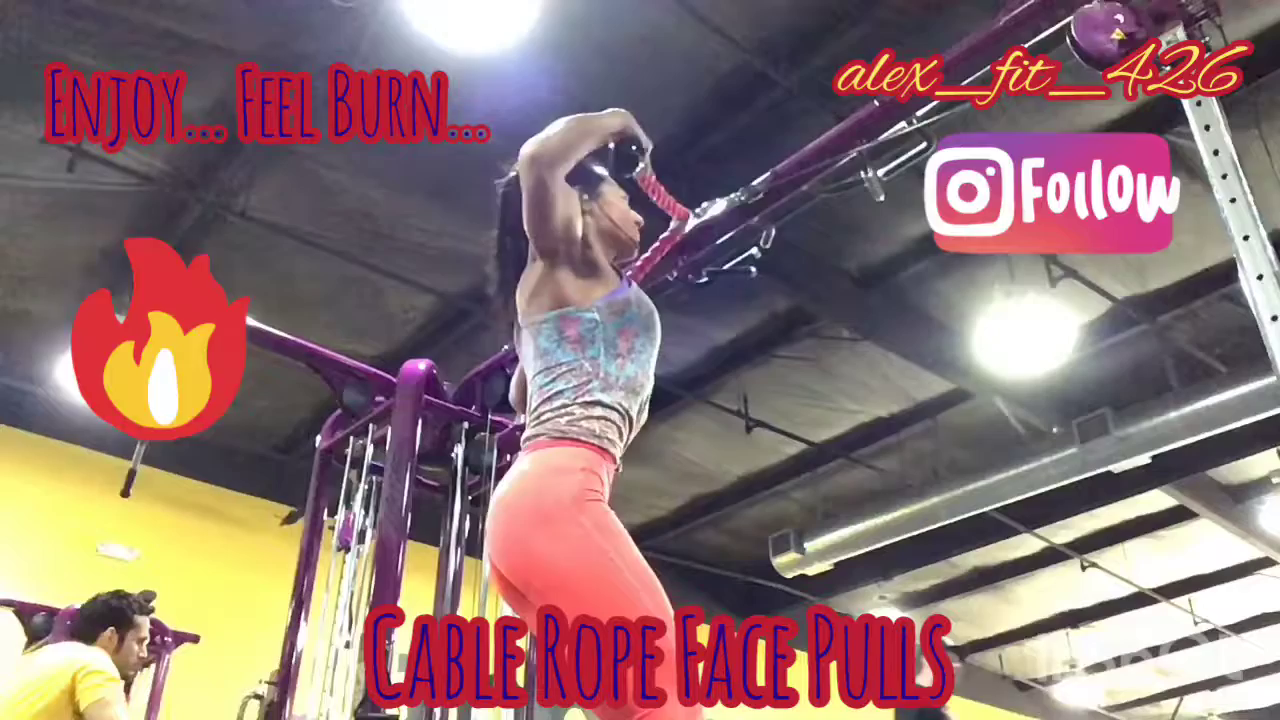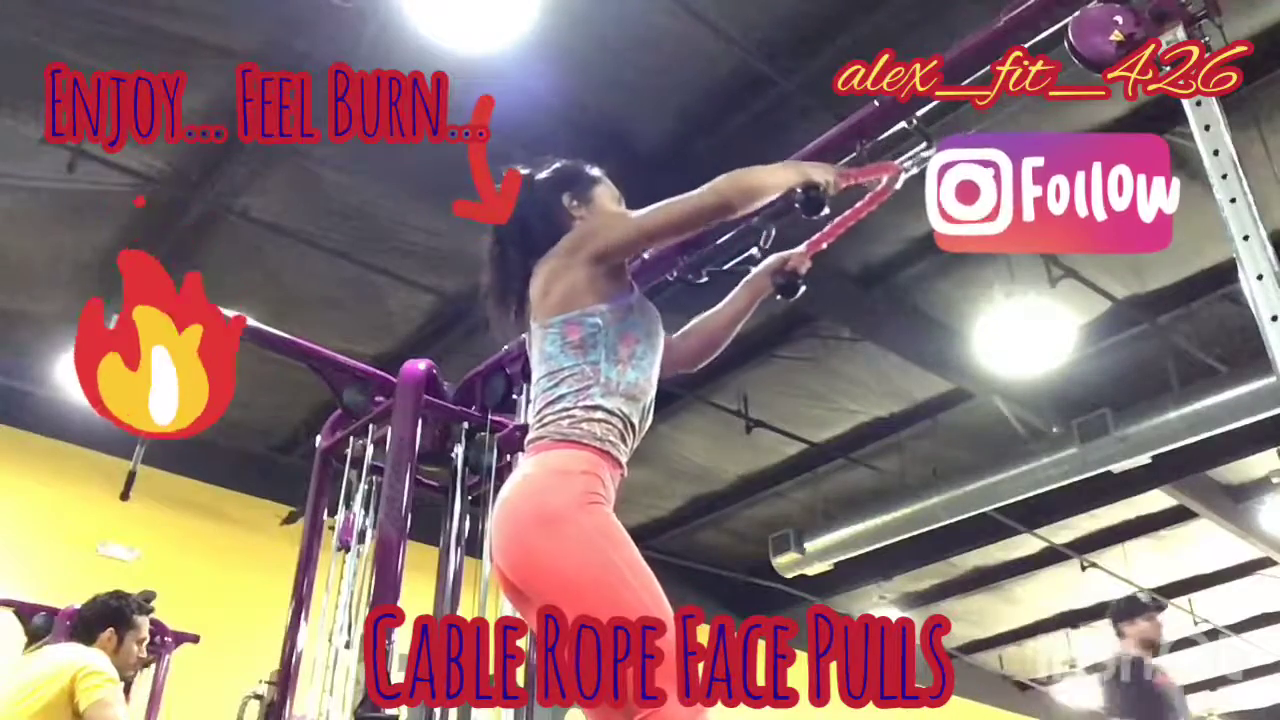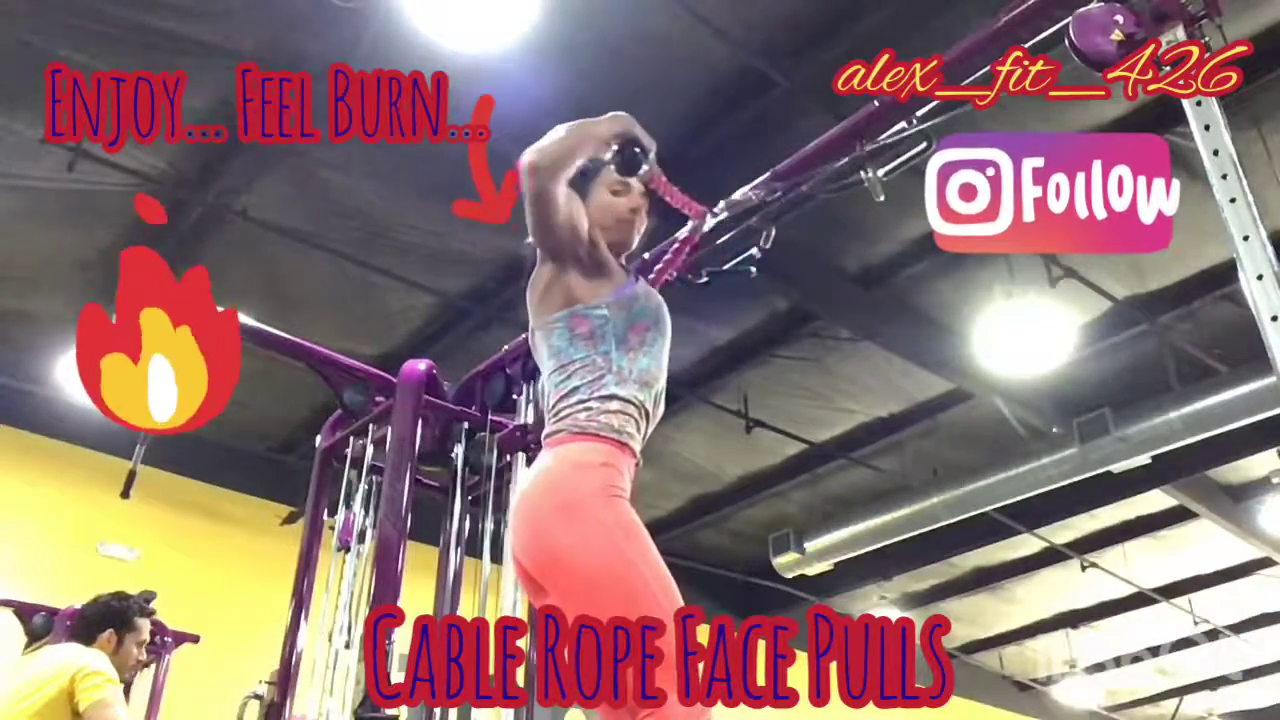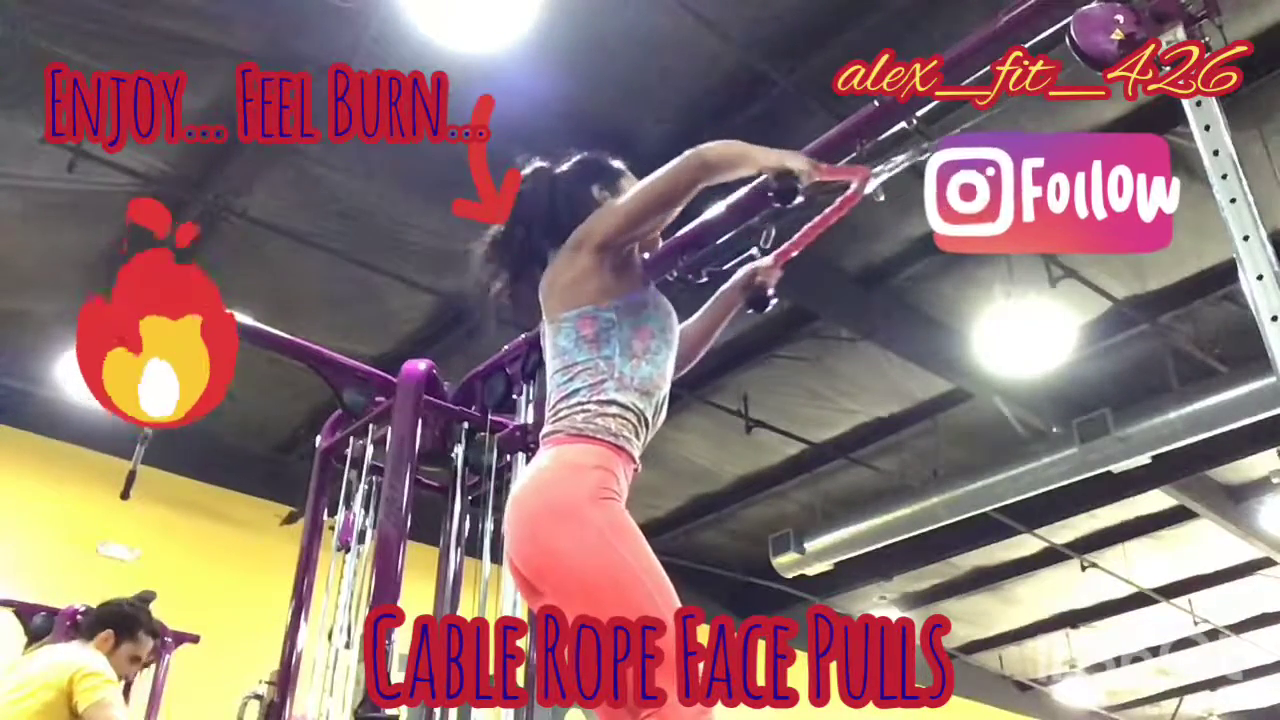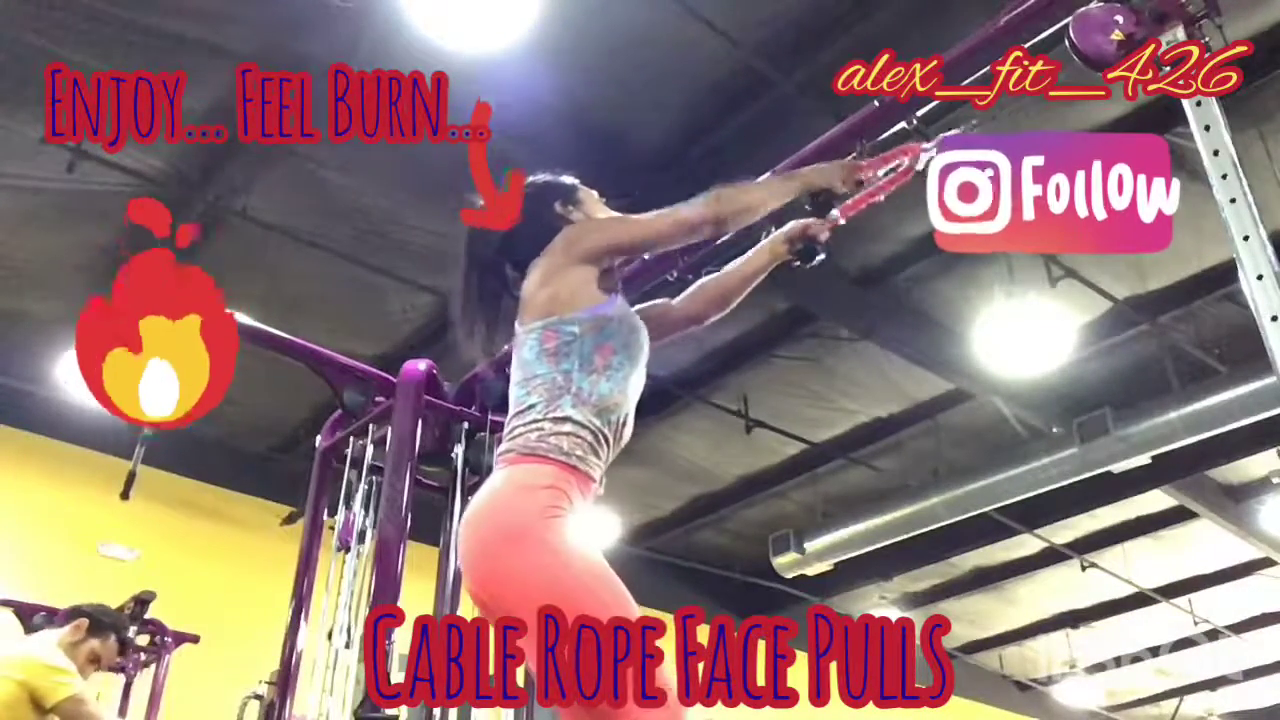
dt=1s
person 1, frame 1
left shoulder: (560, 291)
right shoulder: (565, 255)
right elbow: (538, 158)
right wrist: (615, 123)
left hip: (536, 507)
right hip: (555, 496)
person 1, frame 2
left shoulder: (582, 299)
right shoulder: (581, 250)
left elbow: (685, 350)
right elbow: (721, 197)
left wrist: (766, 277)
right wrist: (801, 173)
left hip: (545, 508)
right hip: (558, 498)
person 1, frame 3
left shoulder: (595, 296)
right shoulder: (570, 255)
right elbow: (539, 166)
right wrist: (612, 128)
left hip: (560, 502)
right hip: (576, 490)
person 1, frame 4
left shoulder: (582, 288)
right shoulder: (594, 246)
left elbow: (668, 357)
right elbow: (701, 162)
left wrist: (740, 287)
right wrist: (778, 159)
left hip: (556, 502)
right hip: (571, 493)
person 1, frame 5
left shoulder: (599, 311)
right shoulder: (571, 252)
left elbow: (691, 306)
right elbow: (714, 211)
left wrist: (781, 243)
right wrist: (811, 177)
left hip: (523, 525)
right hip: (523, 519)
